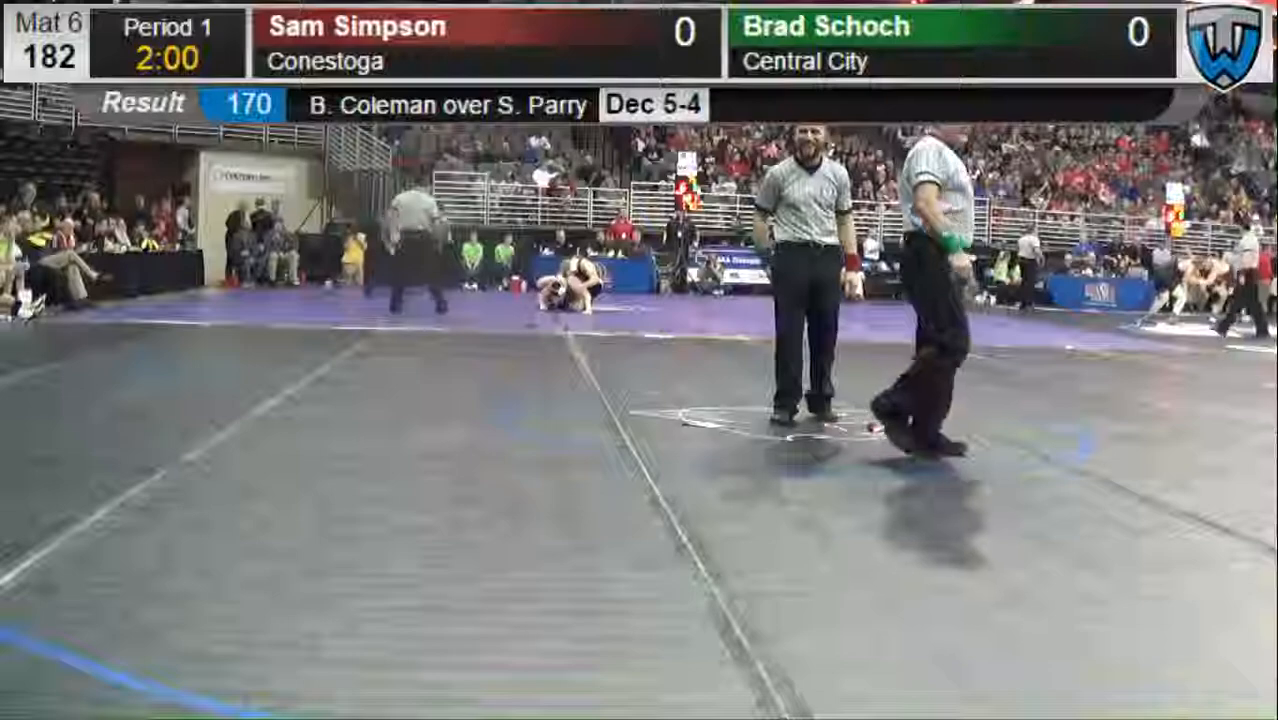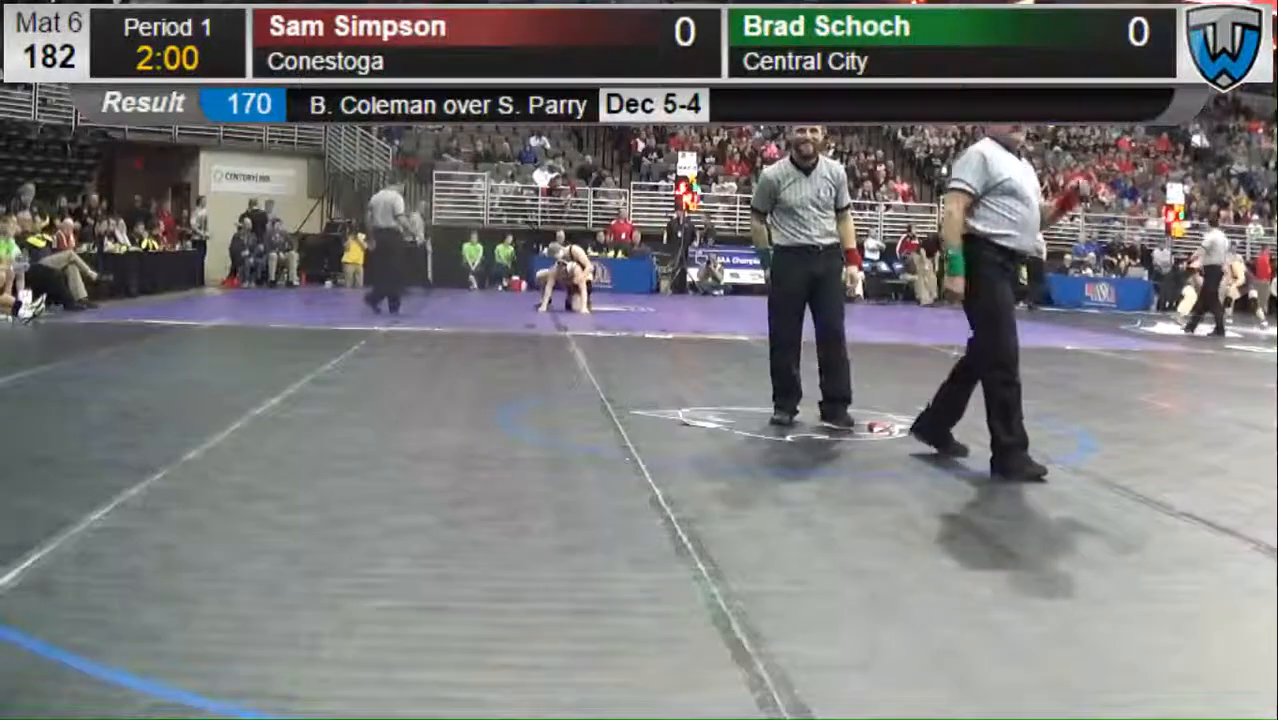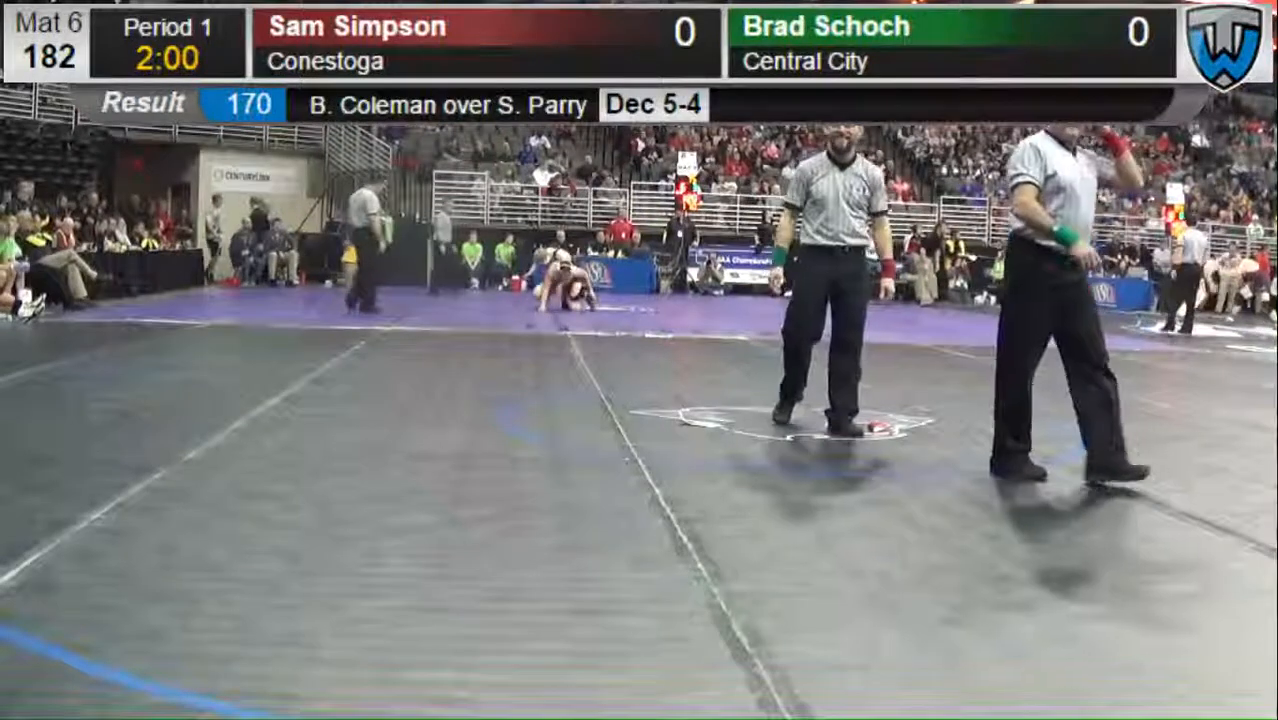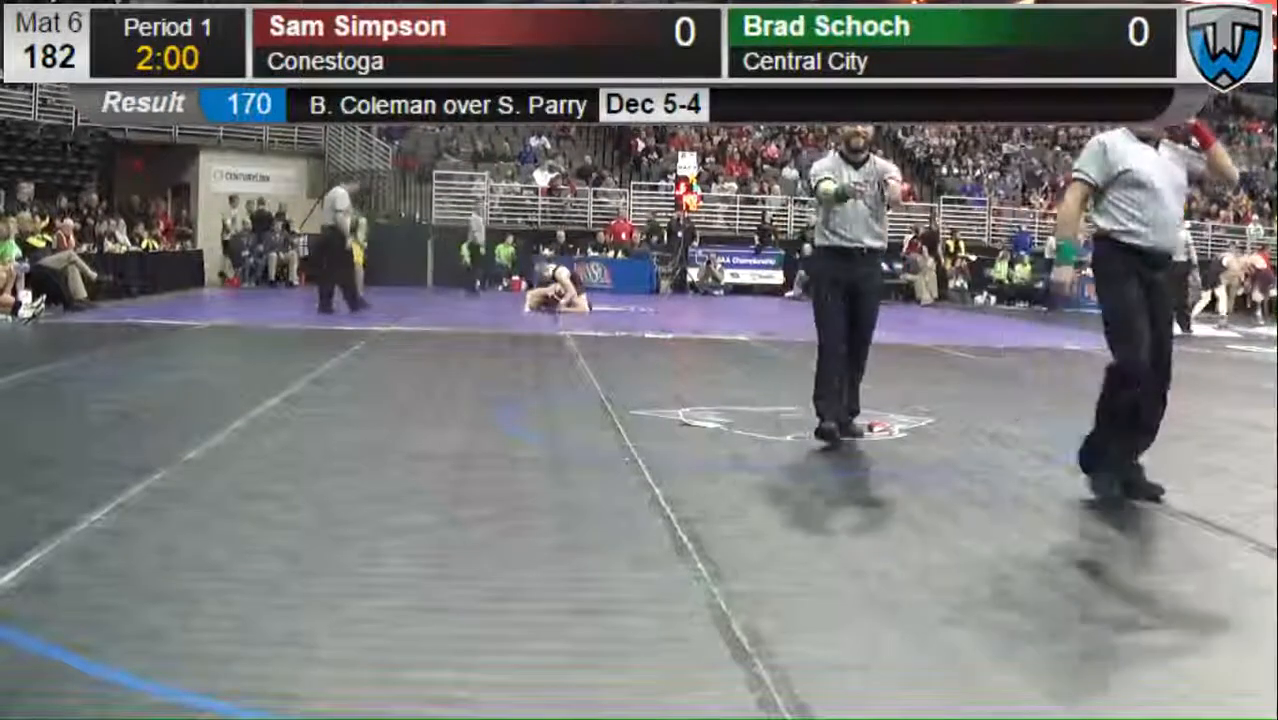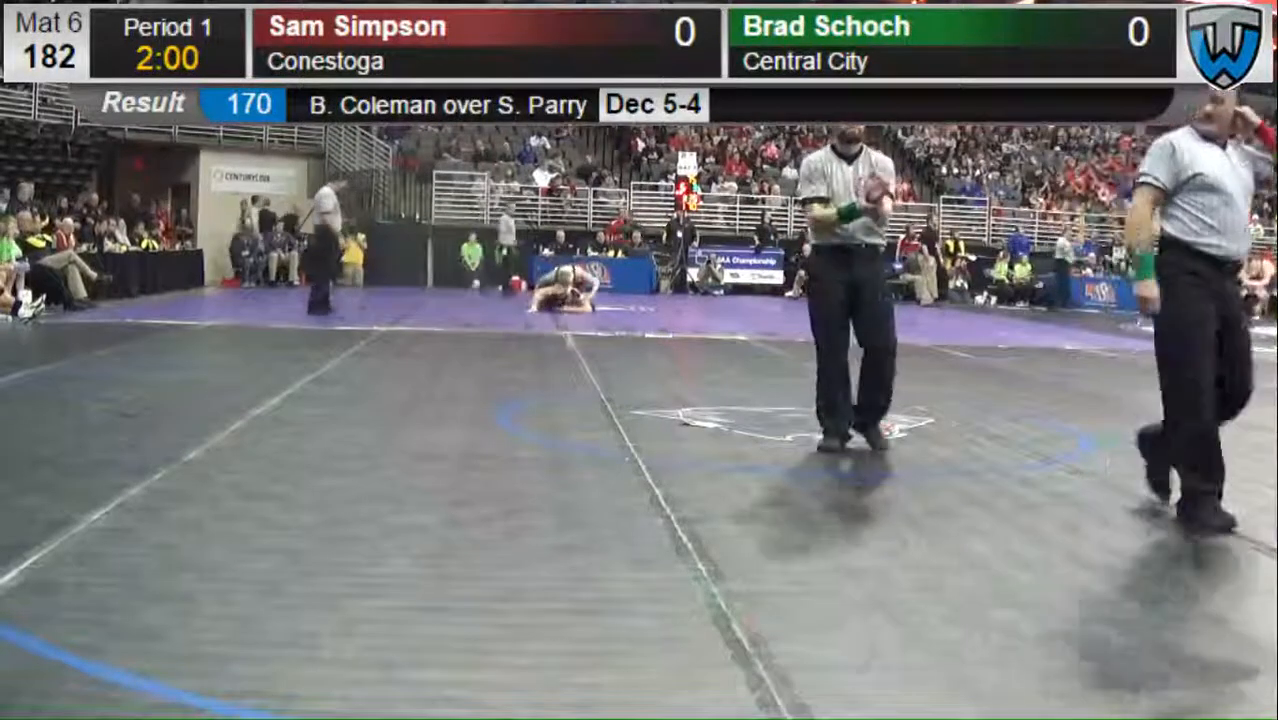
dt=0.5s
person 1, frame 1
left shoulder: (944, 154)
right shoulder: (932, 149)
right elbow: (926, 204)
left wrist: (952, 251)
right wrist: (954, 247)
left hip: (937, 258)
right hip: (930, 255)
left knee: (938, 344)
right knee: (953, 341)
left ankle: (924, 431)
right ankle: (895, 405)
person 1, frame 2
left shoulder: (1023, 166)
right shoulder: (980, 155)
left elbow: (1039, 217)
right elbow: (954, 211)
left wrist: (1069, 199)
right wrist: (955, 268)
left hip: (1011, 266)
right hip: (986, 264)
left knee: (986, 355)
right knee: (1001, 359)
left ankle: (935, 423)
right ankle: (1009, 453)
person 1, frame 3
left shoulder: (1086, 159)
right shoulder: (1034, 148)
left elbow: (1133, 183)
right elbow: (1023, 205)
left wrist: (1112, 138)
right wrist: (1071, 238)
left hip: (1073, 268)
right hip: (1035, 263)
left knee: (1092, 363)
right knee: (1019, 363)
left ankle: (1106, 458)
right ankle: (1009, 454)
person 1, frame 4
left shoulder: (1177, 154)
right shoulder: (1108, 145)
left elbow: (1228, 175)
right elbow: (1072, 201)
left wrist: (1198, 129)
left hip: (1161, 268)
right hip: (1120, 263)
left knee: (1156, 372)
right knee: (1134, 364)
left ankle: (1123, 464)
right ankle: (1100, 456)
person 1, frame 5
right shoulder: (1173, 145)
right elbow: (1141, 209)
right wrist: (1144, 274)
left hip: (1228, 277)
right hip: (1186, 273)
left knee: (1234, 386)
right knee: (1191, 388)
left ankle: (1161, 443)
right ankle: (1200, 498)
person 2, frame 1
left shoulder: (838, 174)
right shoulder: (778, 174)
left elbow: (844, 221)
right elbow: (761, 218)
left wrist: (851, 264)
right wrist: (766, 259)
left hip: (828, 258)
right hip: (791, 257)
left knee: (825, 334)
right knee: (789, 334)
left ankle: (821, 400)
right ankle: (785, 403)
person 2, frame 2
left shoulder: (835, 172)
right shoulder: (773, 175)
left elbow: (843, 217)
right elbow: (757, 219)
left wrist: (851, 260)
right wrist: (767, 260)
left hip: (827, 259)
right hip: (789, 259)
left knee: (833, 334)
right knee: (784, 337)
left ankle: (835, 406)
right ankle: (784, 404)
person 2, frame 3
left shoulder: (871, 174)
right shoulder: (808, 170)
left elbow: (879, 224)
right elbow: (789, 216)
left wrist: (888, 271)
right wrist: (778, 260)
left hip: (853, 262)
right hip: (814, 259)
left knee: (848, 342)
right knee: (799, 333)
left ankle: (842, 415)
right ankle: (788, 396)
person 2, frame 4
left shoulder: (884, 168)
right shoulder: (824, 166)
left elbow: (893, 197)
right elbow: (827, 193)
left wrist: (894, 190)
right wrist: (847, 190)
left hip: (869, 263)
right hip: (830, 261)
left knee: (858, 345)
right knee: (832, 343)
left ankle: (845, 414)
right ankle: (829, 419)
person 2, frame 5
left shoulder: (882, 164)
right shoulder: (814, 163)
left elbow: (884, 216)
right elbow: (815, 217)
left wrist: (877, 203)
right wrist: (855, 209)
left hip: (870, 261)
right hip: (829, 262)
left knee: (882, 344)
right knee: (831, 349)
left ankle: (868, 417)
right ankle: (834, 427)
